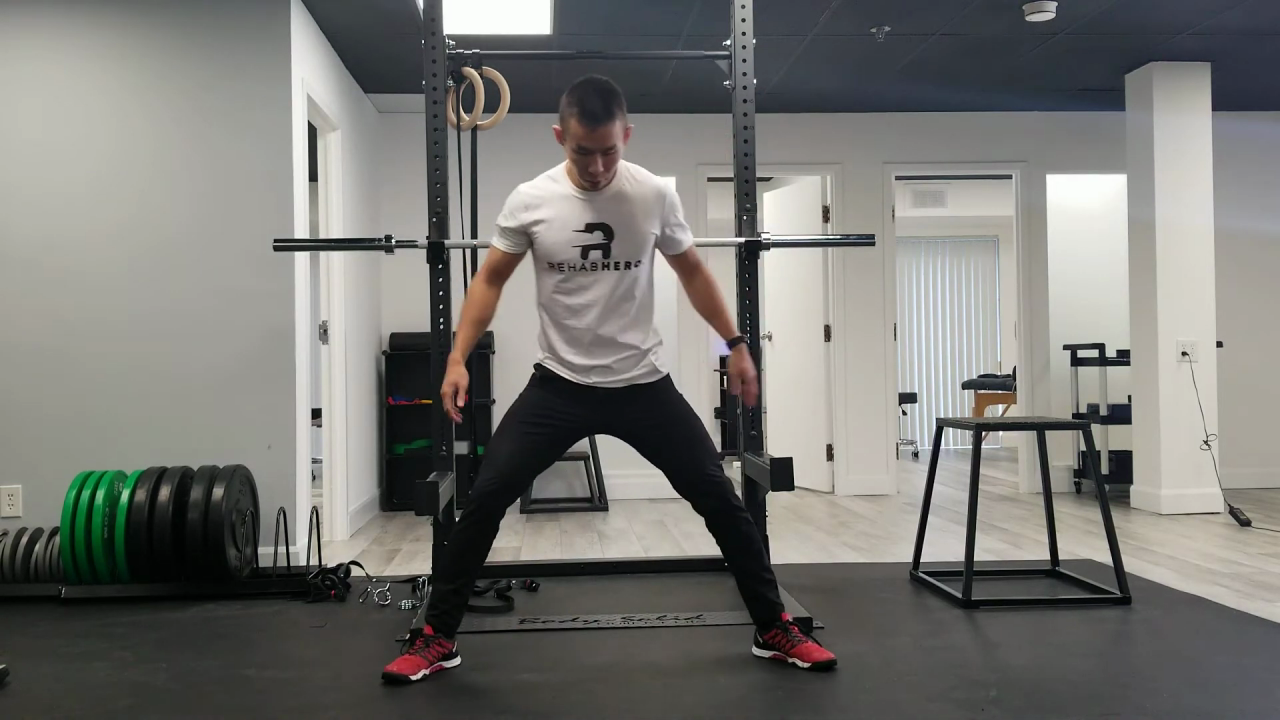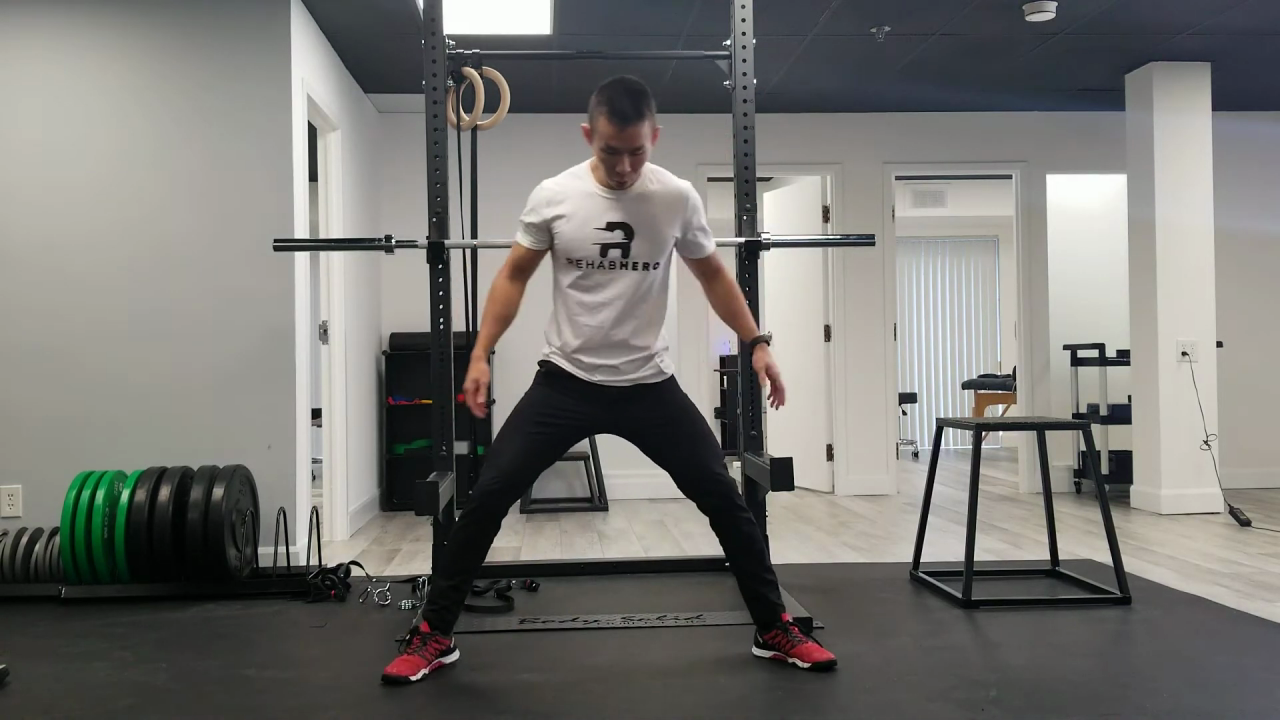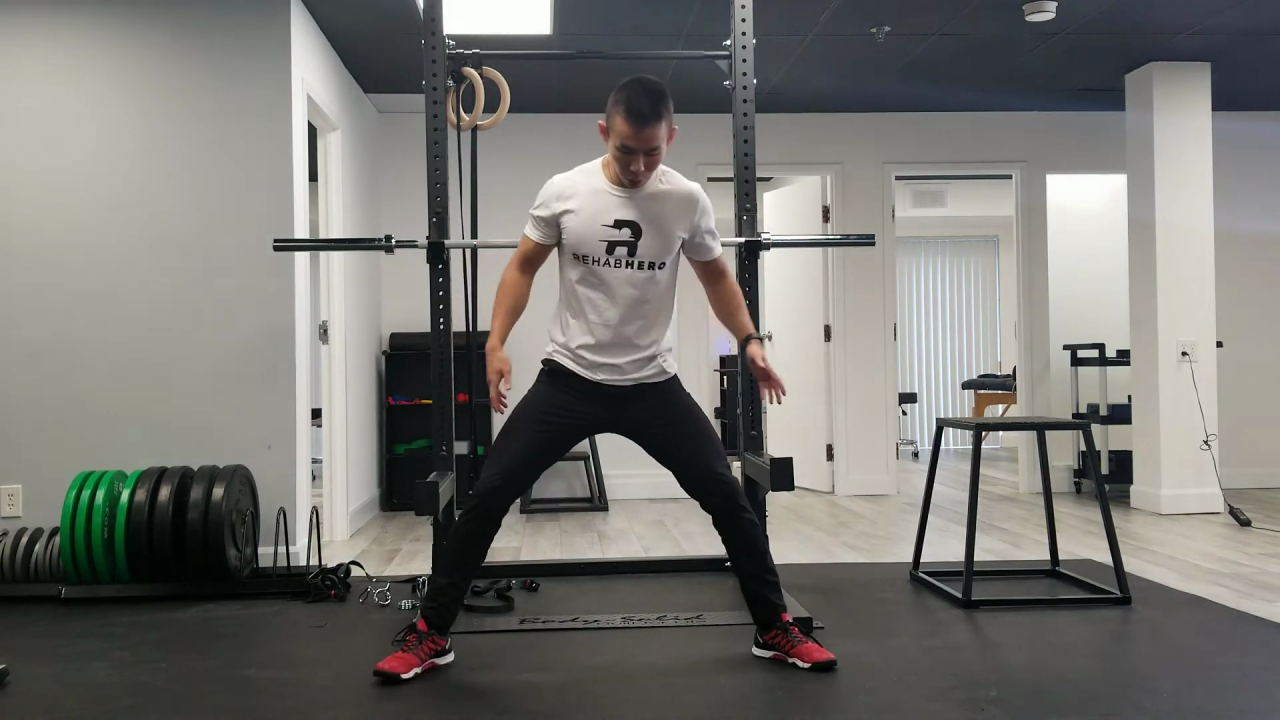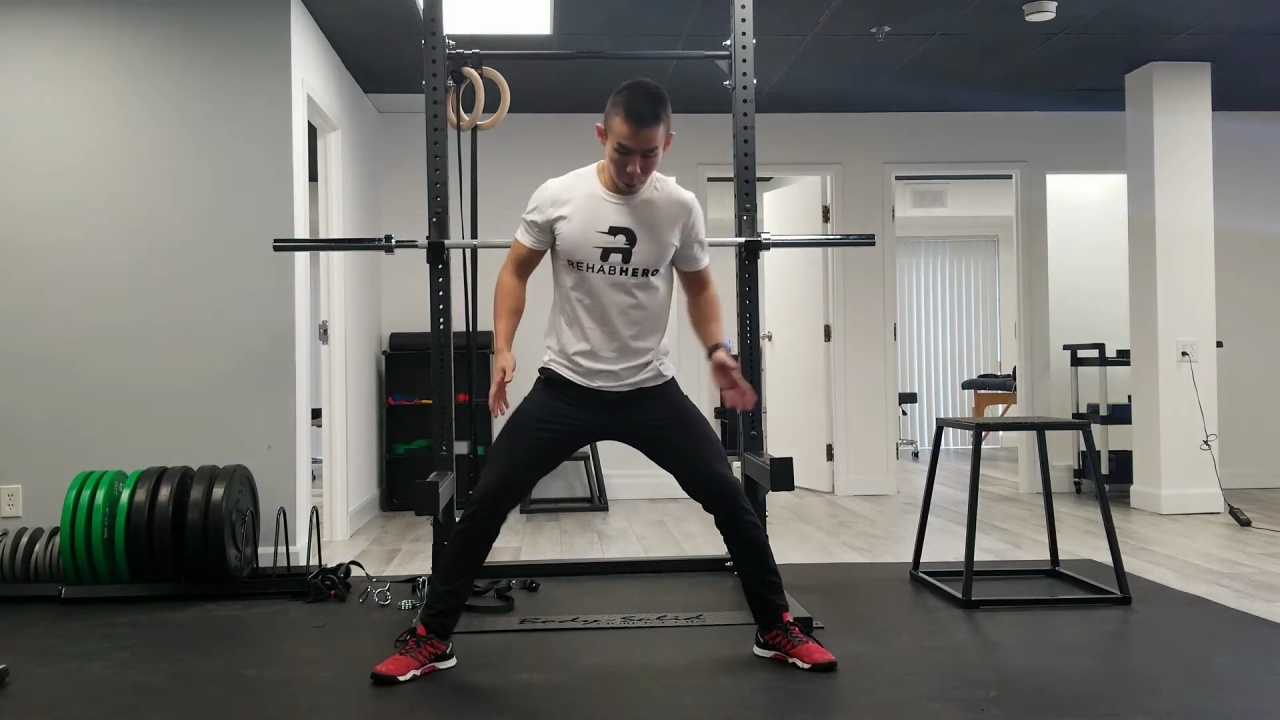
dt=0.1s
person 1, frame 1
left shoulder: (655, 195)
right shoulder: (530, 200)
left elbow: (691, 270)
right elbow: (489, 279)
left wrist: (736, 344)
right wrist: (457, 358)
left hip: (642, 384)
right hip: (559, 384)
left knee: (717, 496)
right knee: (487, 497)
left ankle: (775, 629)
right ankle: (436, 637)
person 1, frame 2
left shoulder: (679, 198)
right shoulder: (553, 196)
left elbow: (713, 273)
right elbow: (513, 276)
left wrist: (756, 344)
right wrist: (480, 354)
left hip: (648, 385)
right hip: (565, 382)
left knee: (722, 497)
right knee: (488, 495)
left ankle: (774, 629)
right ankle: (433, 635)
person 1, frame 3
left shoulder: (688, 199)
right shoulder: (563, 192)
left elbow: (716, 276)
right elbow: (522, 268)
left wrist: (751, 341)
right wrist: (495, 345)
left hip: (652, 383)
right hip: (569, 380)
left knee: (726, 496)
right knee: (490, 493)
left ankle: (775, 629)
right ankle: (430, 634)
person 1, frame 4
left shoulder: (682, 207)
right shoulder: (555, 197)
left elbow: (698, 285)
right elbow: (514, 272)
left wrist: (717, 348)
right wrist: (504, 350)
left hip: (652, 389)
right hip: (566, 387)
left knee: (728, 498)
right knee: (488, 500)
left ankle: (776, 629)
right ankle: (431, 637)
